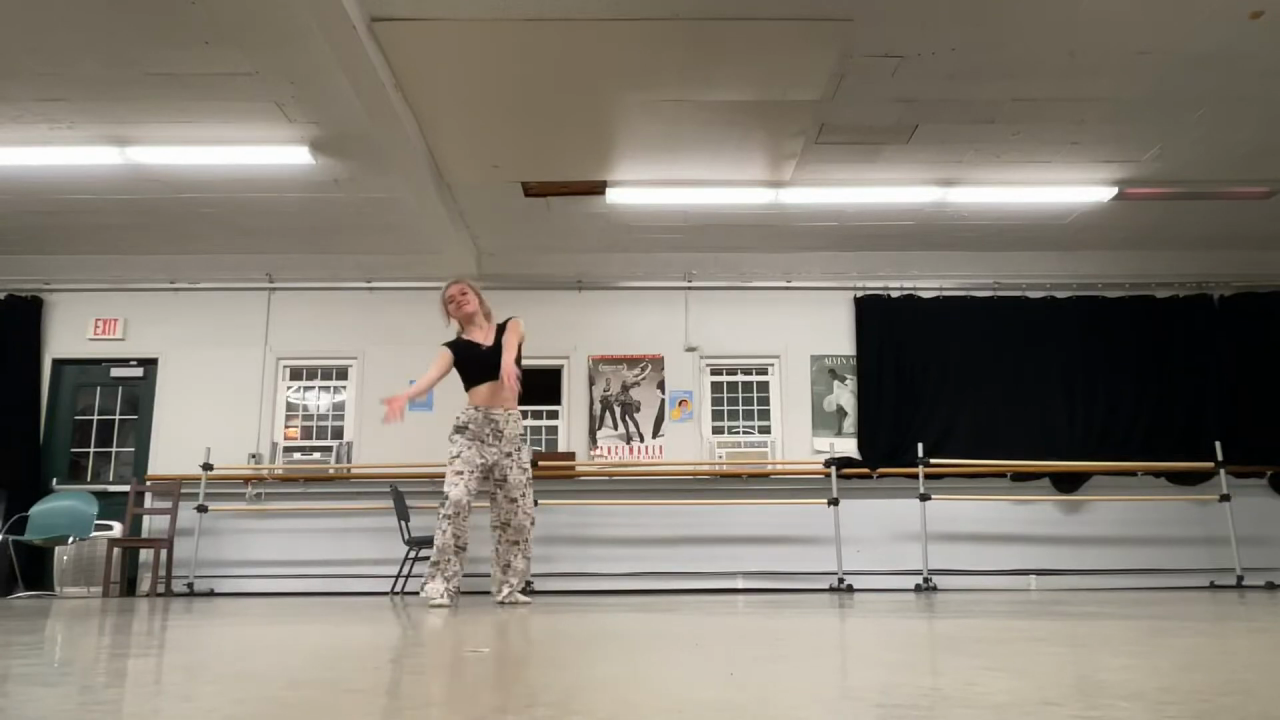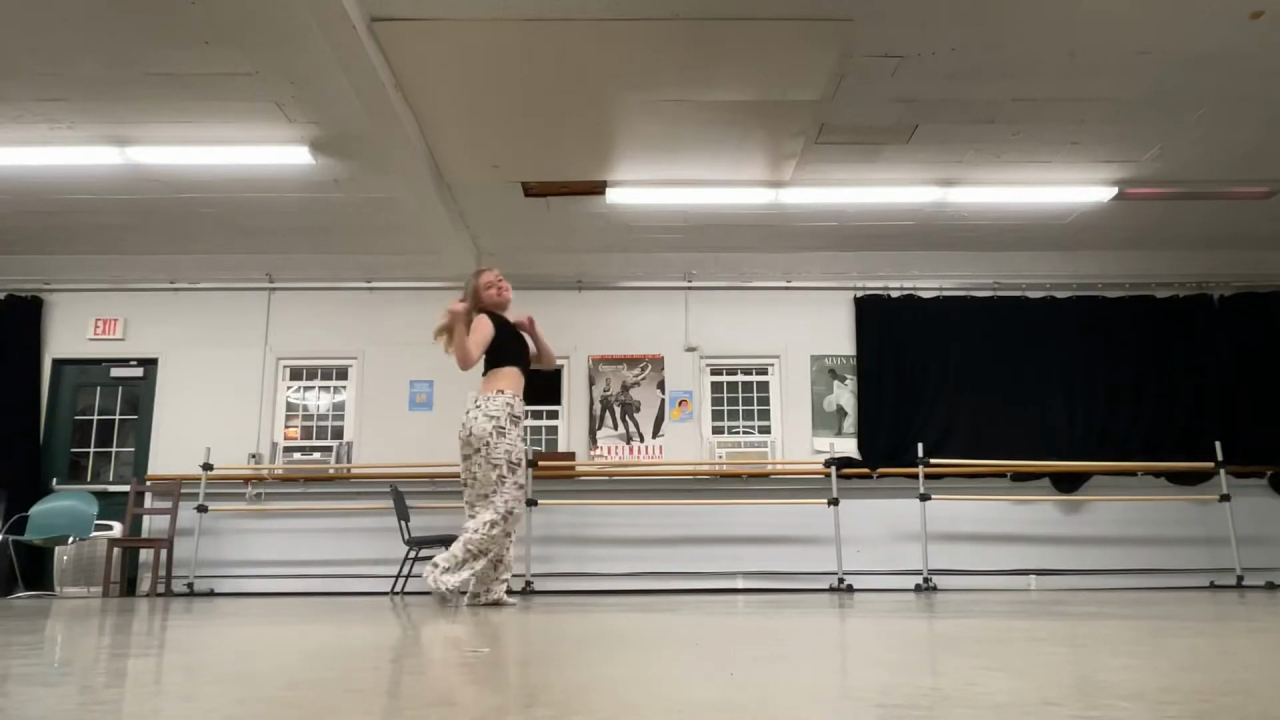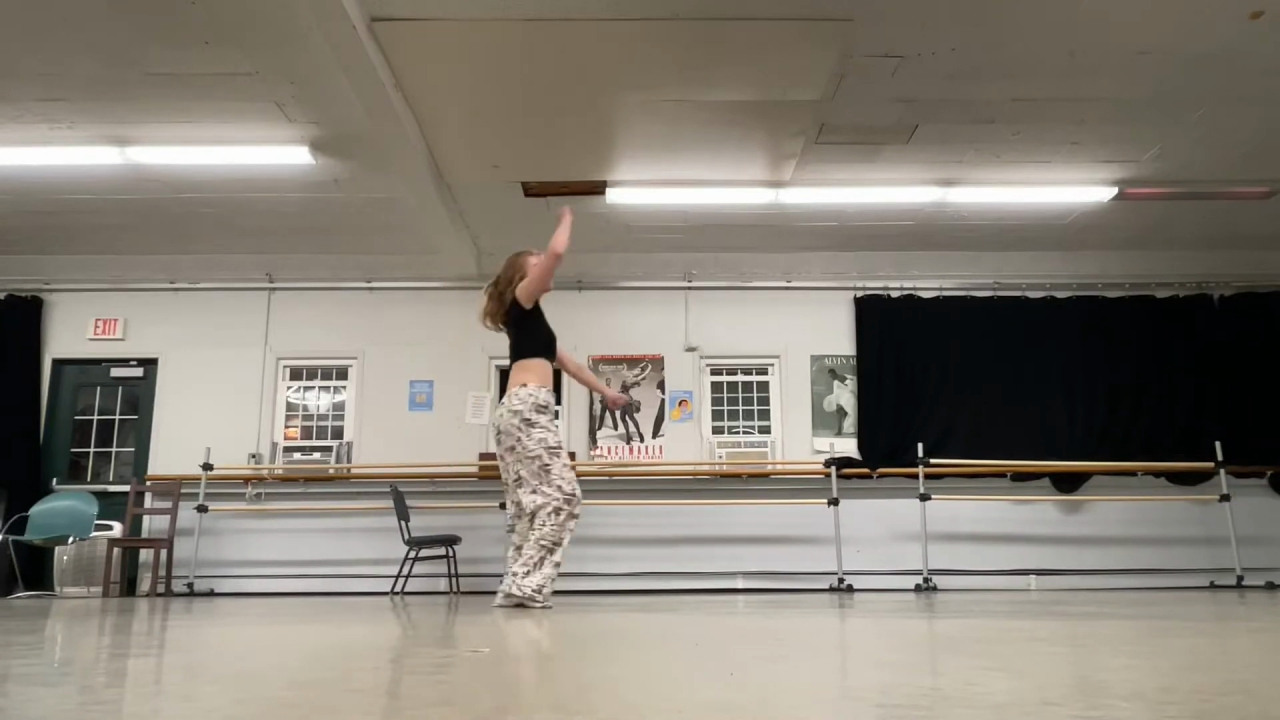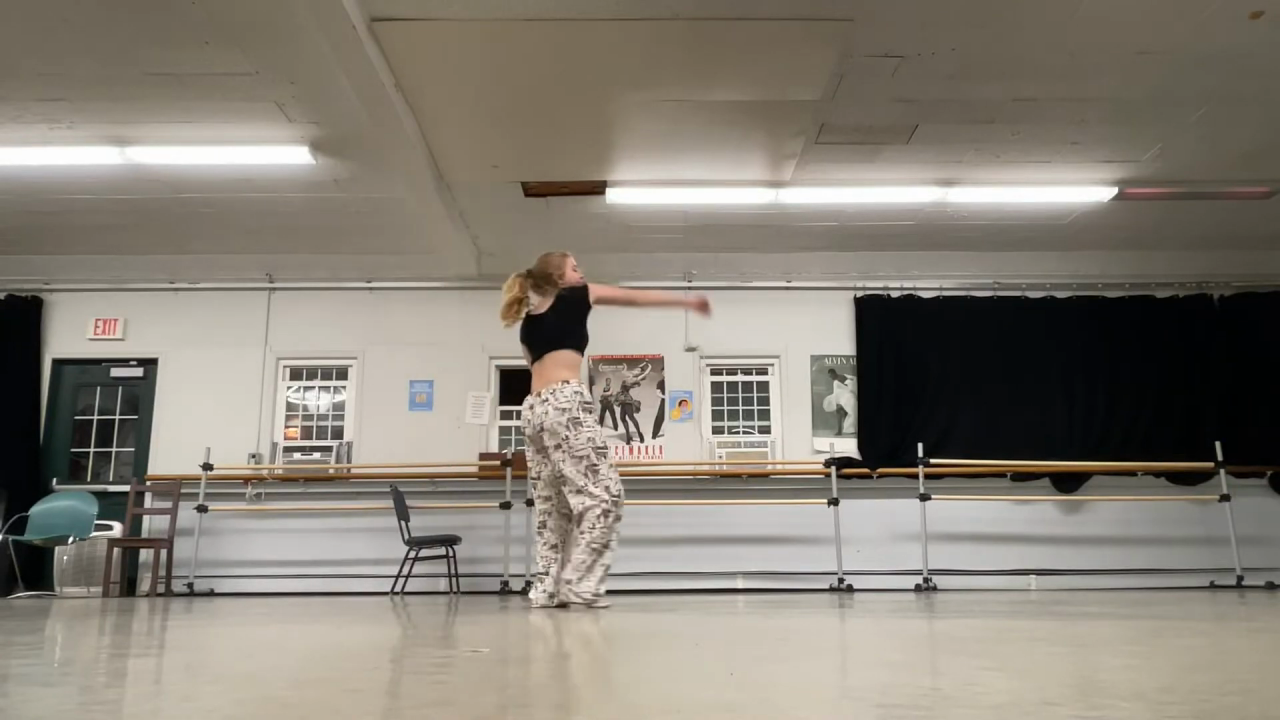
dt=0.4s
person 1, frame 1
left shoulder: (510, 327)
right shoulder: (453, 348)
left elbow: (510, 348)
right elbow: (430, 377)
left wrist: (509, 364)
right wrist: (403, 398)
left hip: (508, 431)
right hip: (472, 429)
left knee: (517, 514)
right knee: (455, 500)
left ankle: (509, 587)
right ankle: (441, 586)
person 1, frame 2
left shoulder: (514, 329)
right shoulder: (486, 320)
left elbow: (547, 361)
right elbow: (465, 360)
left wrist: (533, 332)
right wrist: (457, 321)
left hip: (497, 416)
right hip: (497, 413)
left knee: (489, 506)
right knee: (503, 504)
left ankle: (486, 588)
right ankle: (445, 570)
person 1, frame 3
left shoulder: (526, 317)
right shoulder: (521, 300)
left elbow: (564, 361)
right elbow: (555, 251)
left wrist: (605, 391)
right wrist: (565, 221)
left hip: (521, 411)
right hip: (528, 407)
left knee: (529, 504)
right knee: (561, 496)
left ankle: (518, 585)
right ankle: (527, 584)
person 1, frame 4
left shoulder: (528, 323)
right shoulder: (574, 296)
right elbow: (635, 296)
right wrist: (686, 301)
left hip: (533, 409)
right hip: (568, 404)
left knee: (551, 507)
right knee: (602, 496)
left ankle: (547, 588)
right ankle: (580, 584)
